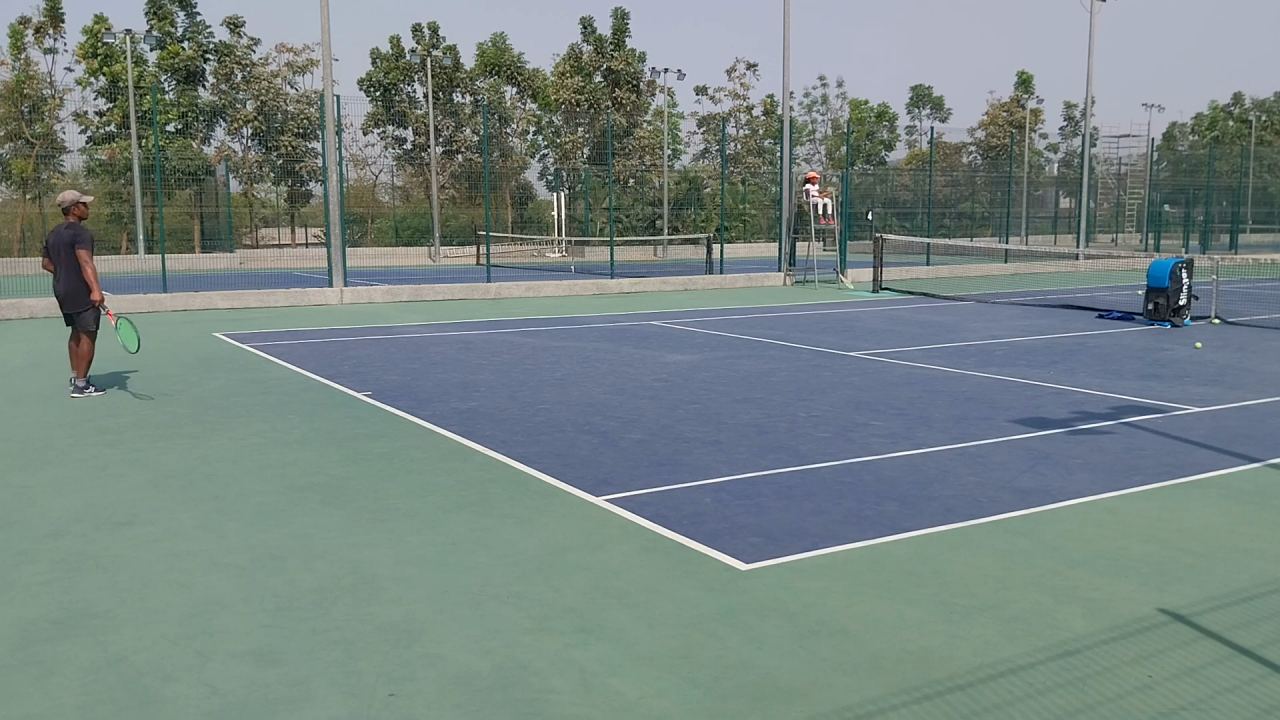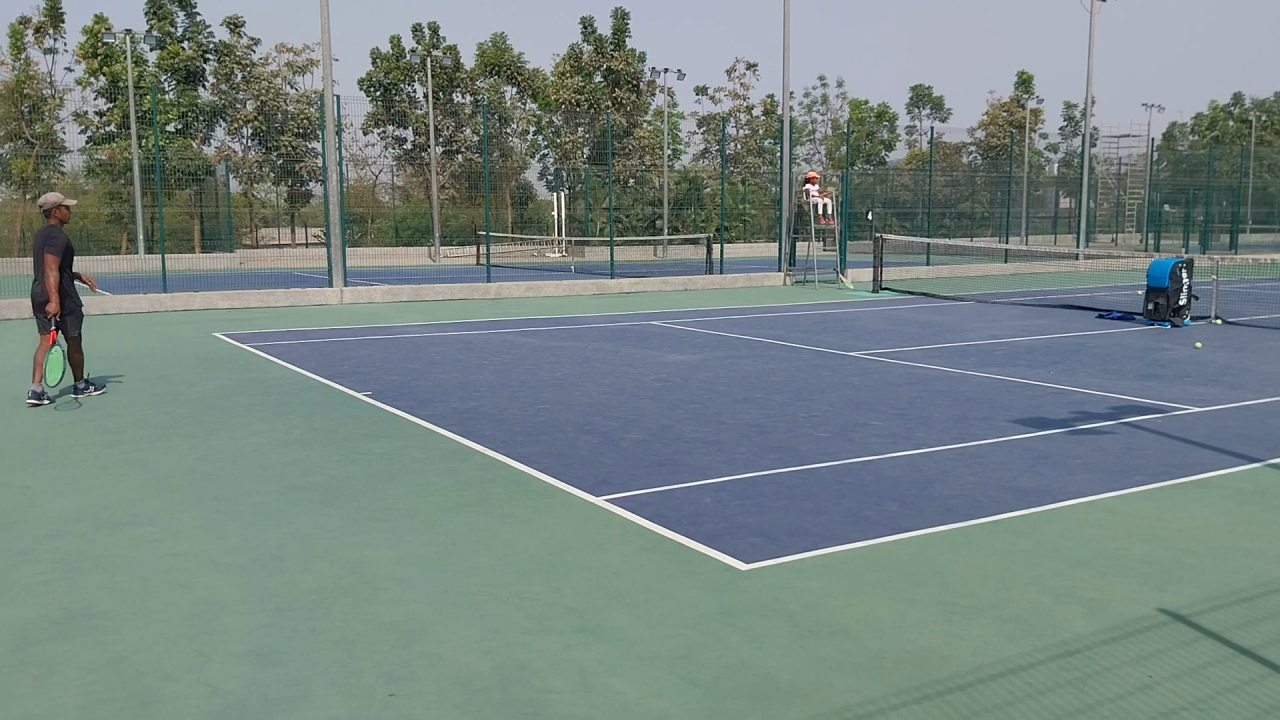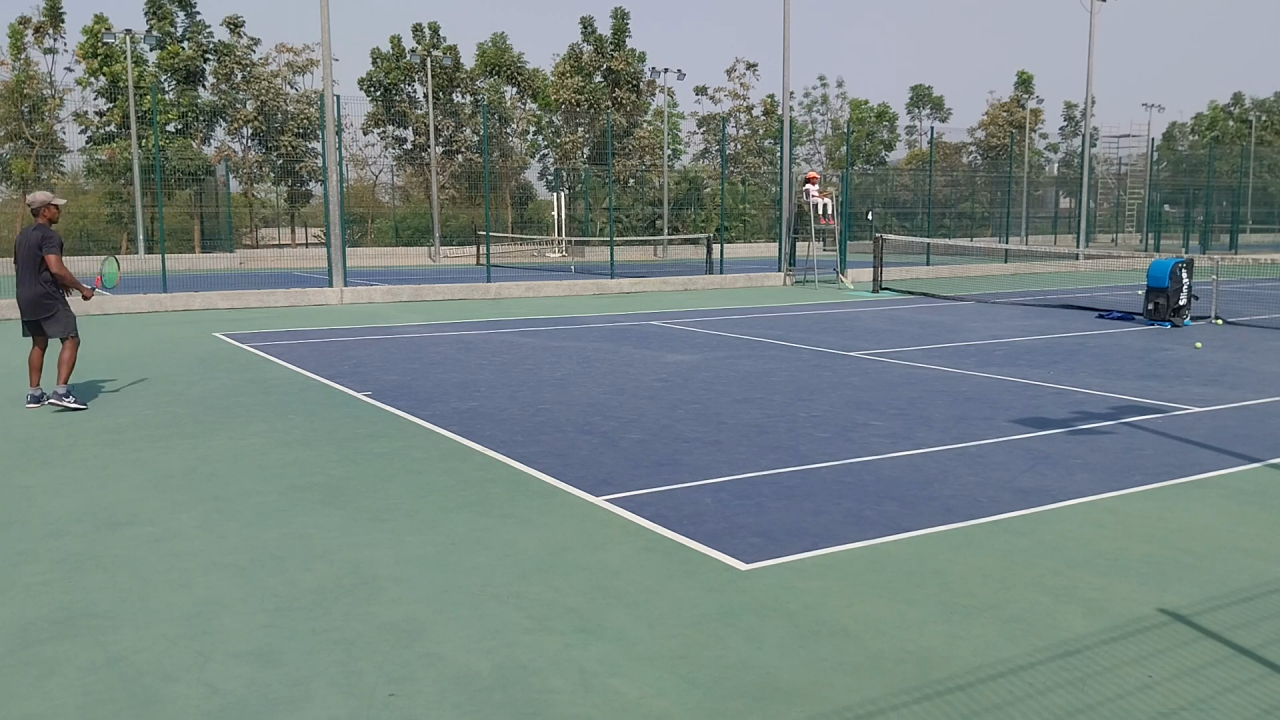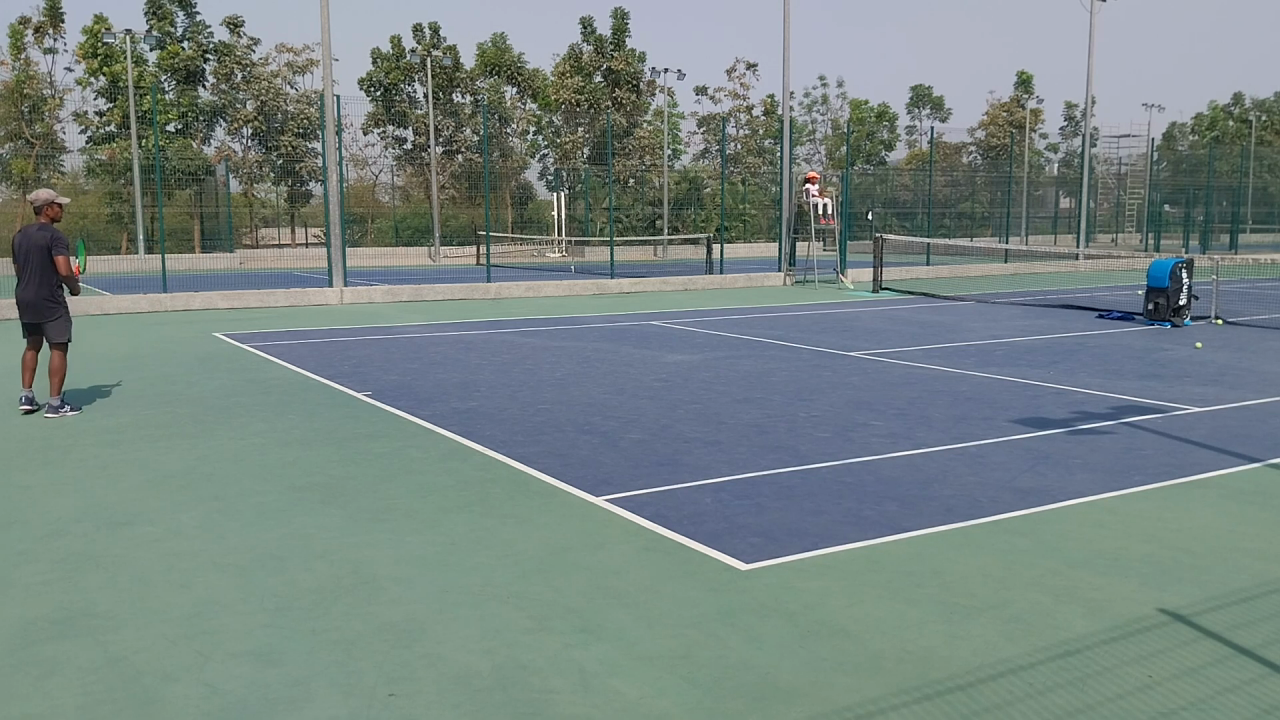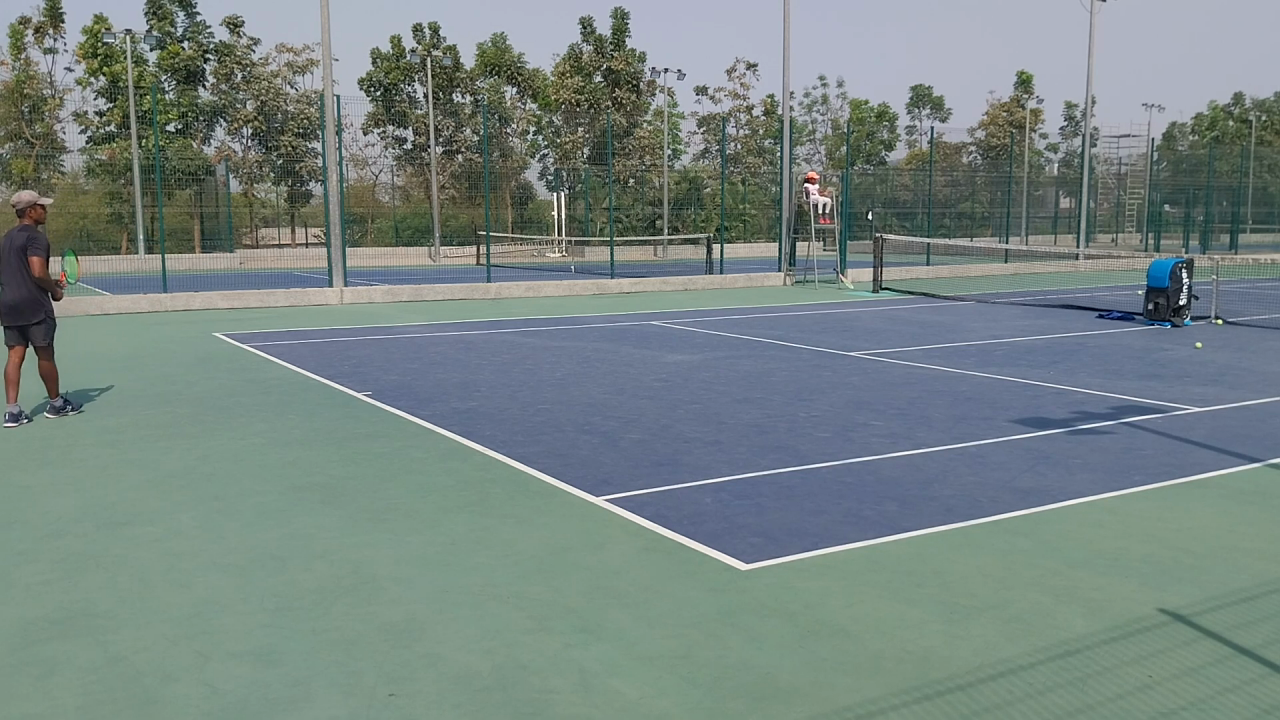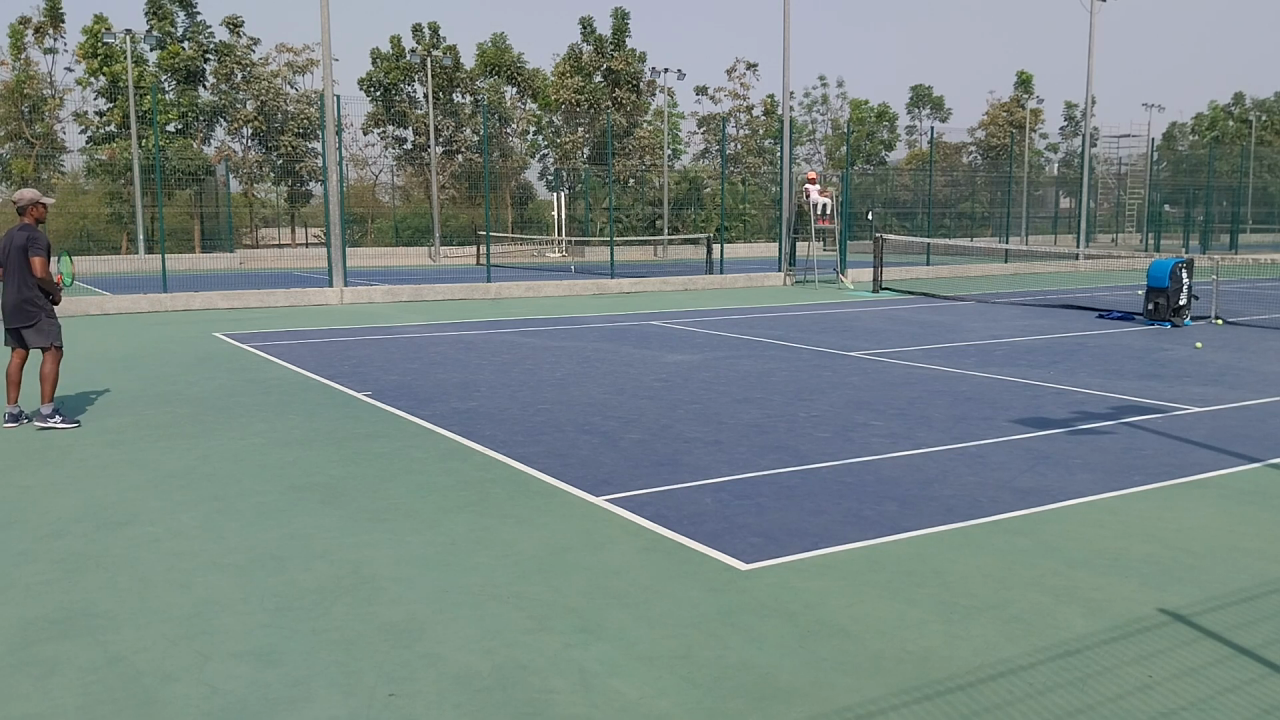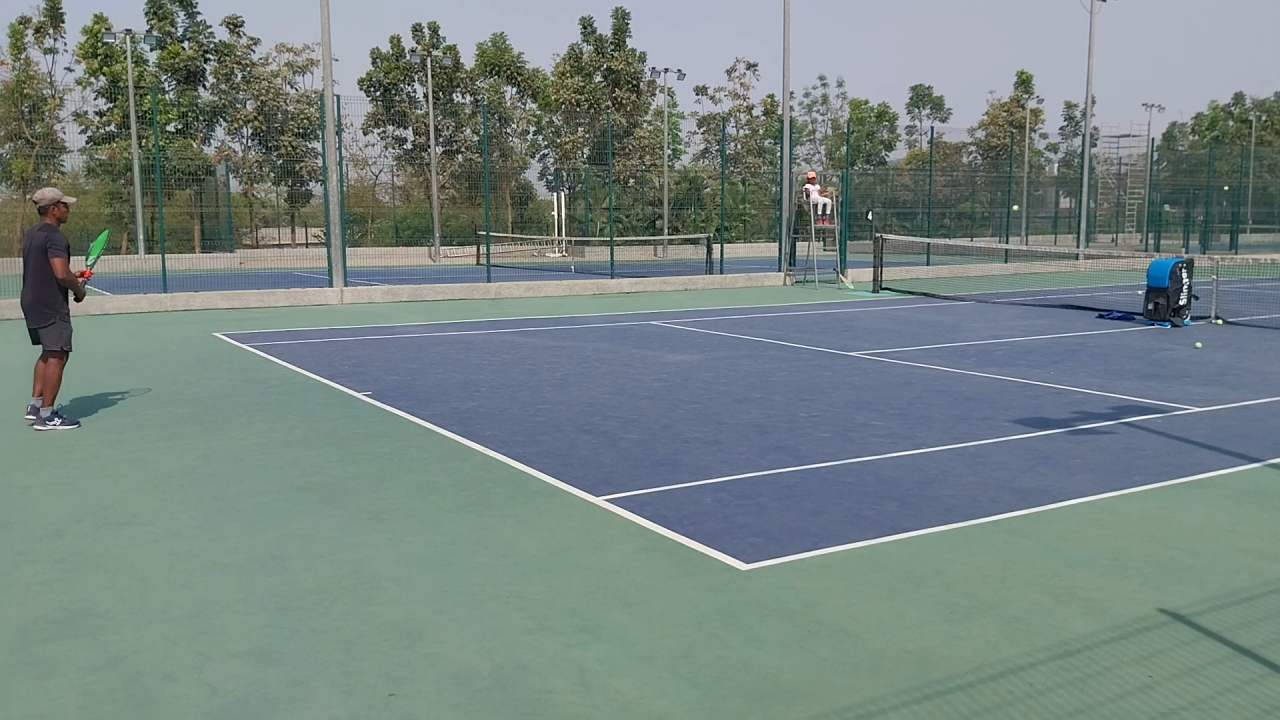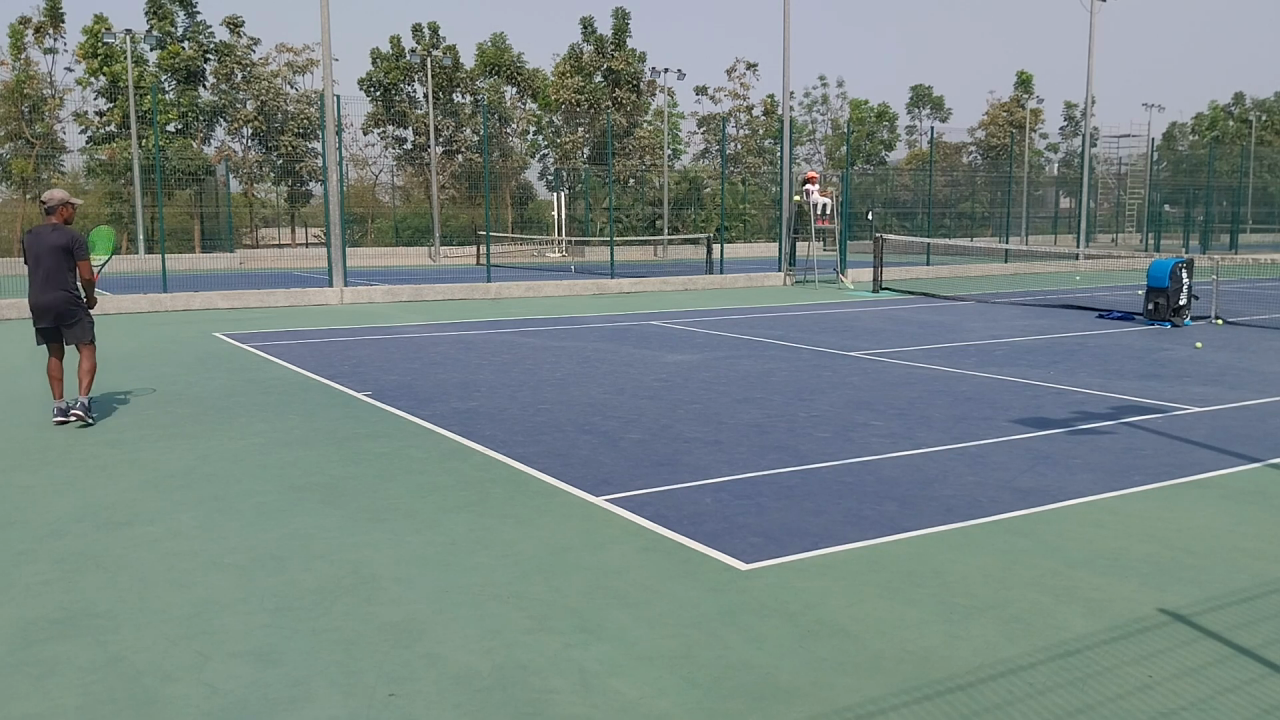
dt=0.4s
person 1, frame 1
left shoulder: (54, 234)
right shoulder: (81, 233)
left elbow: (47, 263)
right elbow: (86, 263)
right wrist: (96, 289)
left hip: (62, 291)
right hip: (81, 293)
left knee: (76, 332)
right knee: (88, 335)
left ankle: (76, 376)
right ankle: (81, 385)
person 1, frame 2
left shoulder: (41, 235)
right shoulder: (57, 236)
right elbow: (51, 270)
left wrist: (79, 276)
right wrist: (54, 299)
left hip: (39, 296)
right hip: (61, 299)
left knee: (46, 340)
right knee: (73, 340)
left ankle: (36, 390)
right ankle: (81, 385)
person 1, frame 3
left shoulder: (23, 236)
right shoulder: (49, 236)
right elbow: (57, 269)
right wrist: (82, 288)
left hip: (26, 298)
right hip: (48, 299)
left knee: (38, 344)
right knee: (71, 340)
left ankle: (35, 394)
right ankle: (61, 392)
person 1, frame 4
left shoulder: (20, 235)
right shoulder: (54, 236)
left elbow: (19, 269)
right elbow: (65, 271)
right wrist: (74, 286)
left hip: (25, 300)
right hip: (50, 301)
left knee: (32, 346)
right knee: (59, 349)
left ankle: (26, 396)
right ankle: (55, 403)
person 1, frame 5
right shoulder: (35, 236)
right elbow: (38, 273)
left wrist: (49, 284)
right wrist: (54, 290)
right hip: (33, 304)
right knee: (45, 353)
right ankle: (56, 403)
person 1, frame 6
right shoulder: (35, 236)
right elbow: (41, 273)
right wrist: (55, 291)
right hip: (34, 306)
right knee: (52, 353)
right ankle: (46, 412)
person 1, frame 7
left shoulder: (31, 234)
right shoulder: (54, 236)
right elbow: (61, 274)
left wrist: (72, 276)
right wrist: (78, 289)
left hip: (31, 302)
right hip: (51, 305)
left knee: (48, 354)
right knee: (57, 357)
left ankle: (36, 405)
right ankle: (47, 416)
person 1, frame 8
left shoulder: (30, 236)
right shoulder: (73, 237)
right elbow: (87, 276)
right wrist: (90, 297)
left hip: (38, 303)
right hip: (67, 303)
left knee: (55, 353)
right knee: (87, 350)
left ankle: (60, 407)
right ankle: (82, 401)
